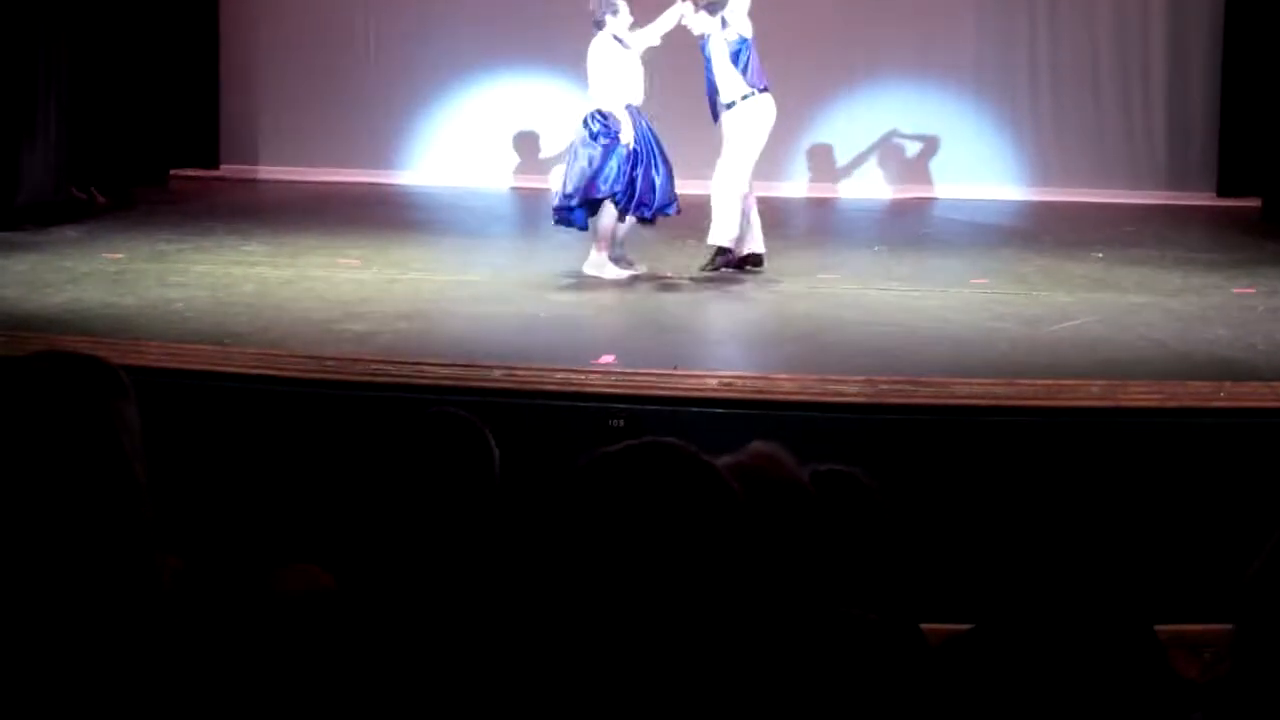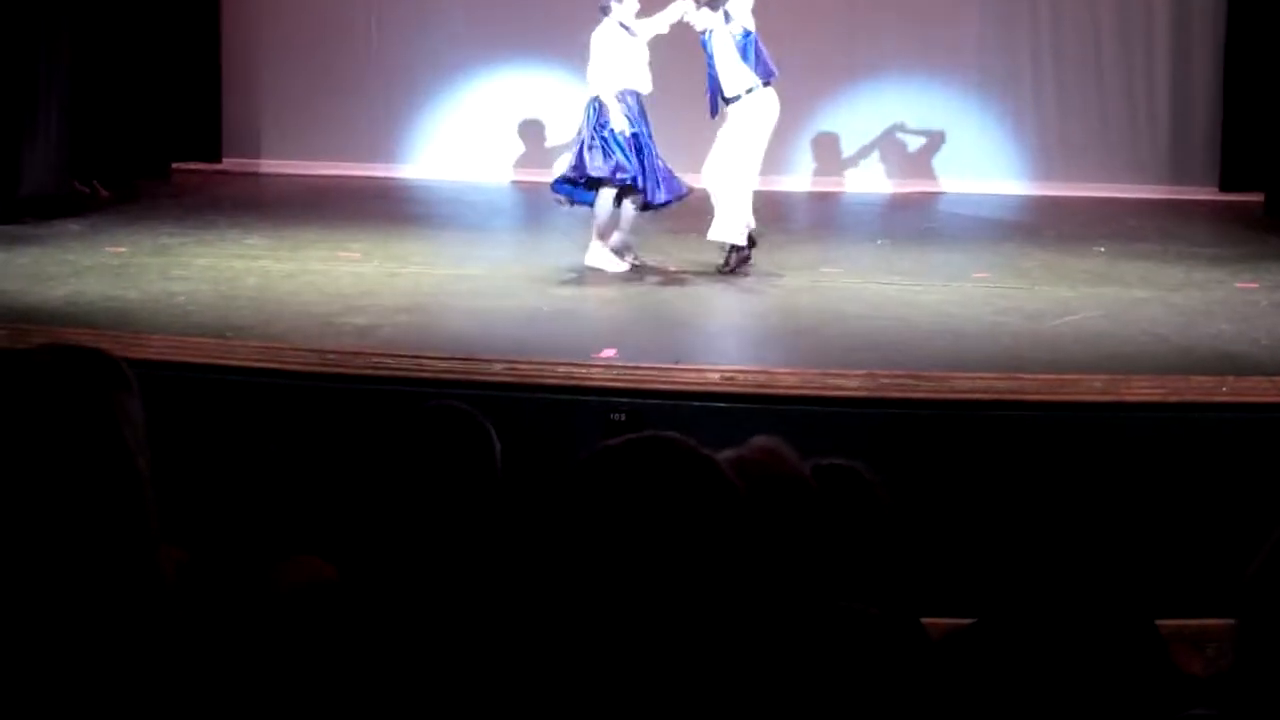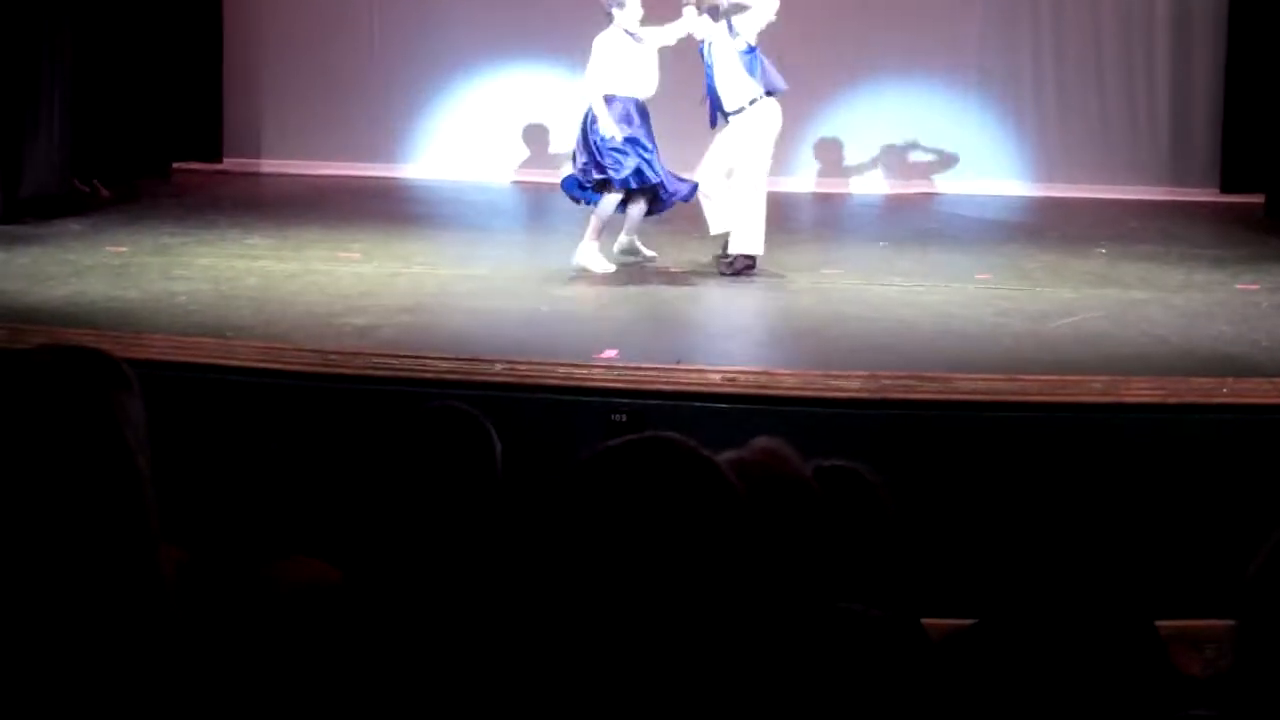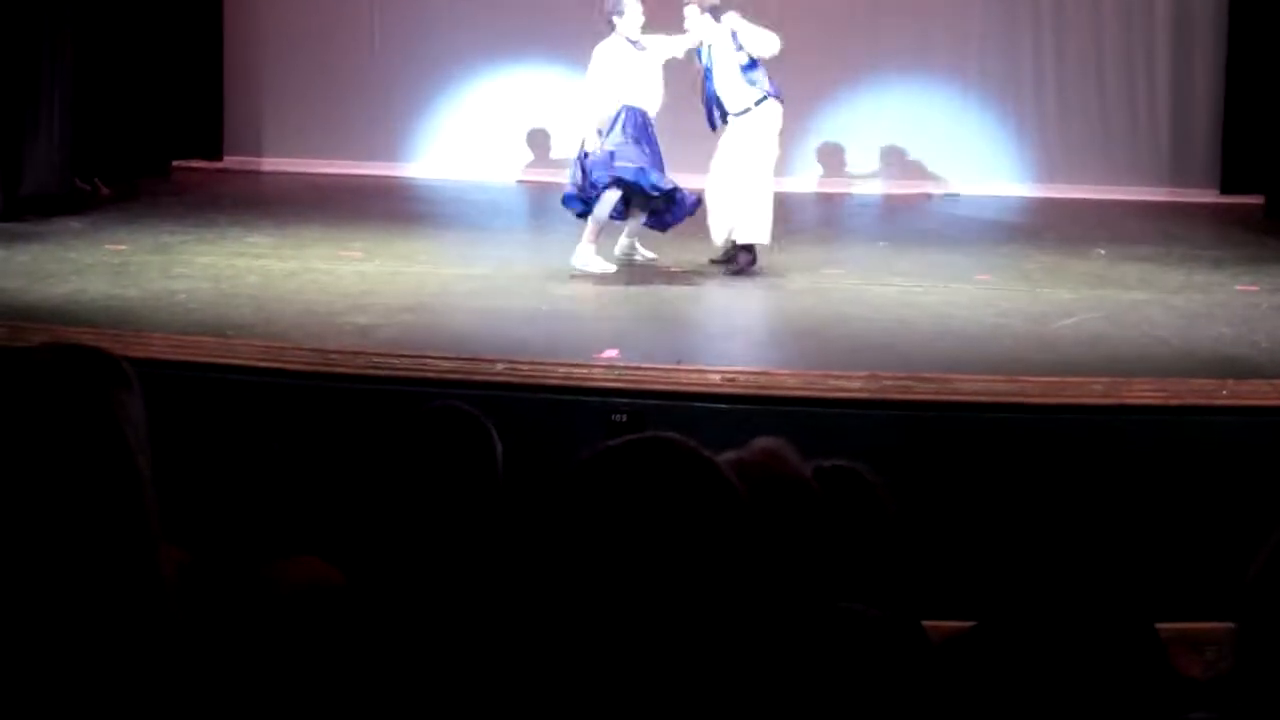
dt=0.1s
person 1, frame 1
left shoulder: (625, 43)
right shoulder: (603, 47)
left elbow: (660, 26)
right elbow: (604, 89)
right wrist: (625, 122)
left hip: (625, 122)
right hip: (611, 123)
left knee: (637, 193)
right knee: (620, 191)
left ankle: (613, 252)
right ankle: (598, 257)
person 1, frame 2
left shoulder: (635, 30)
right shoulder: (605, 33)
right elbow: (597, 75)
right wrist: (615, 109)
left hip: (630, 110)
right hip: (613, 111)
left knee: (639, 179)
right knee: (619, 177)
left ankle: (618, 239)
right ankle: (596, 247)
person 1, frame 3
left shoulder: (643, 37)
right shoulder: (607, 41)
left elbow: (677, 29)
right elbow: (592, 82)
right wrist: (604, 118)
left hip: (634, 115)
right hip: (615, 114)
left knee: (645, 181)
right knee: (621, 181)
left ankle: (628, 239)
right ankle: (588, 247)
person 1, frame 4
left shoulder: (651, 46)
right shoulder: (607, 51)
left elbow: (686, 41)
right elbow: (592, 93)
right wrist: (591, 132)
left hip: (640, 125)
right hip: (617, 125)
left knee: (650, 189)
right knee: (618, 186)
left ankle: (628, 241)
right ankle: (585, 250)
person 2, frame 1
left shoulder: (734, 23)
right shoulder: (710, 41)
left hip: (753, 109)
right hip: (736, 113)
left knee: (729, 176)
right knee: (733, 180)
left ankle: (725, 245)
right ankle: (750, 251)
person 2, frame 2
right shoulder: (708, 37)
left hip: (758, 104)
right hip: (736, 110)
left knee: (738, 173)
right knee: (715, 172)
left ankle: (737, 244)
right ankle: (742, 232)
person 2, frame 3
left shoulder: (738, 30)
right shoulder: (708, 48)
left hip: (760, 114)
right hip: (737, 120)
left knee: (748, 182)
right knee: (709, 174)
left ankle: (745, 252)
right ankle: (736, 238)
person 2, frame 4
left shoulder: (739, 36)
right shoulder: (704, 50)
left elbow: (771, 47)
left wrist: (741, 26)
right wrist: (719, 122)
left hip: (762, 115)
right hip: (736, 121)
left knee: (752, 176)
right knee: (718, 180)
left ankle: (749, 244)
right ankle: (734, 243)
